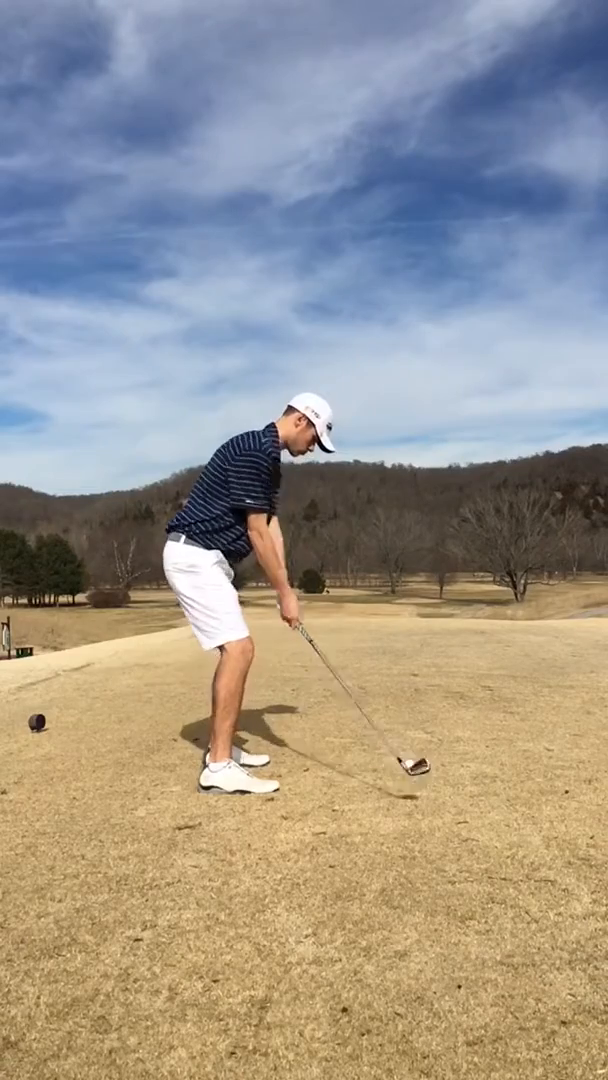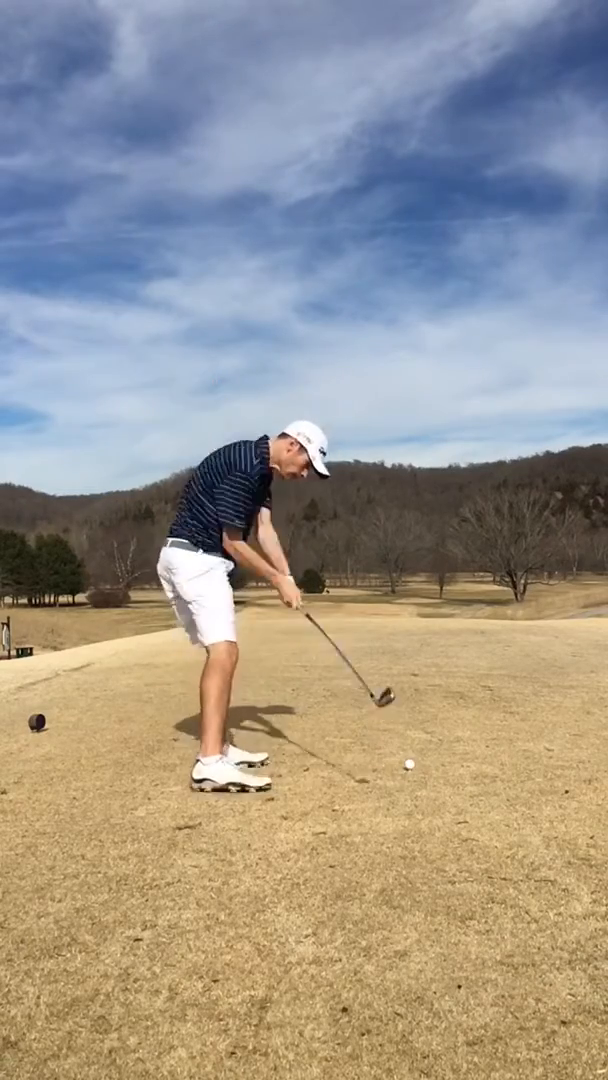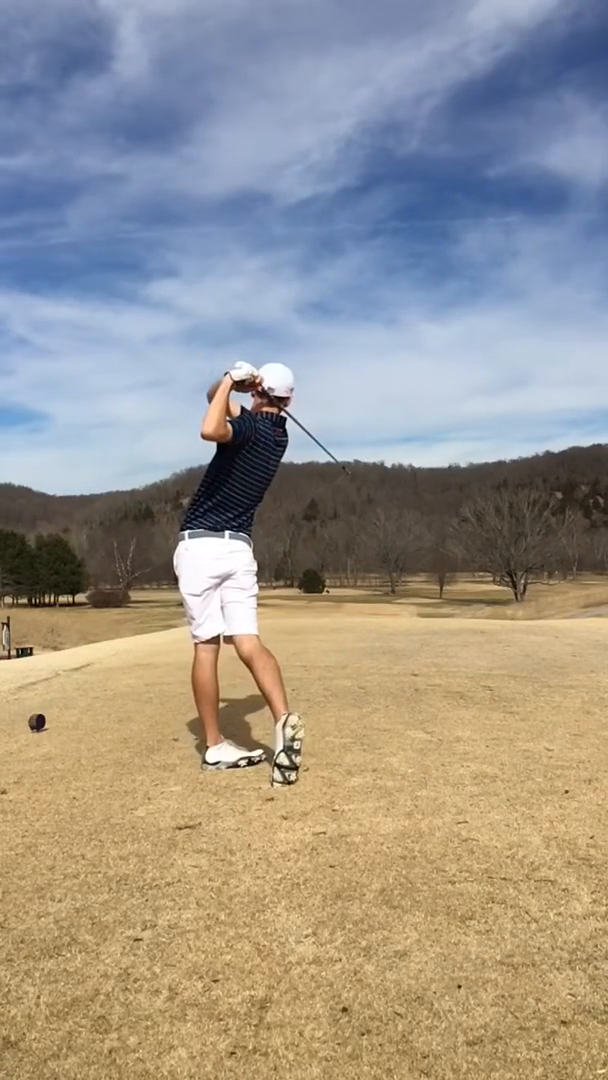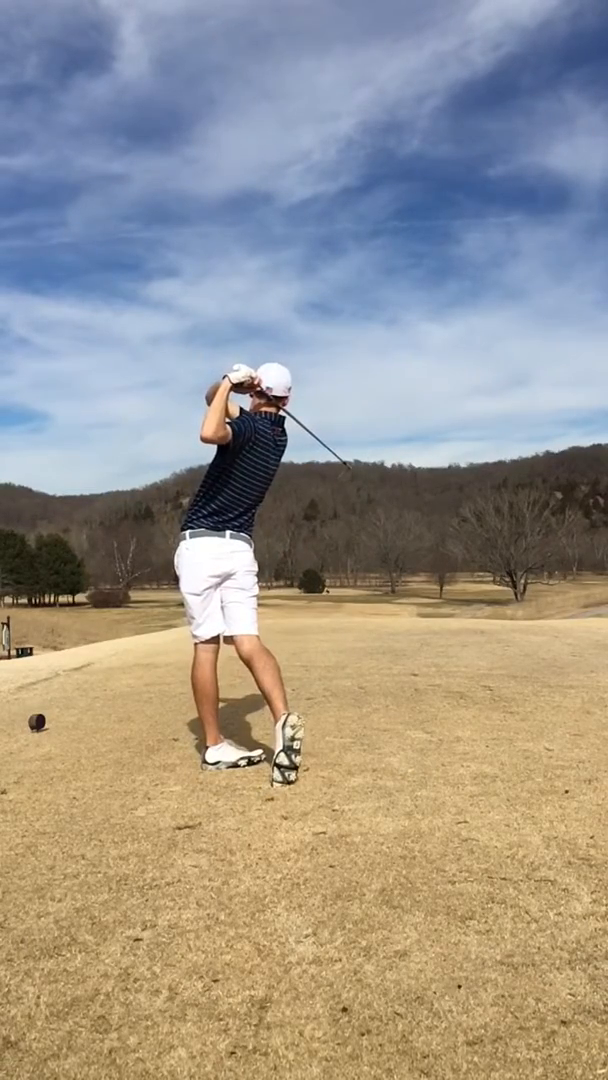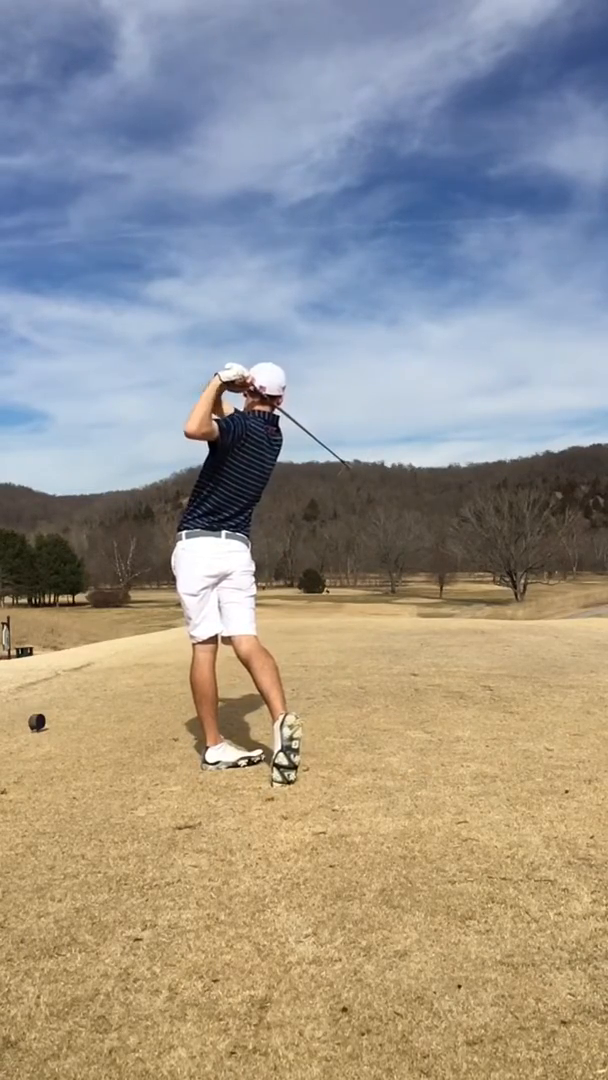
dt=1s
person 1, frame 1
left shoulder: (270, 461)
right shoulder: (251, 448)
left elbow: (271, 530)
right elbow: (256, 531)
left wrist: (286, 590)
right wrist: (284, 594)
left hip: (211, 560)
right hip: (194, 556)
left knee: (238, 649)
right knee: (236, 649)
left ankle: (221, 747)
right ankle: (219, 767)
person 1, frame 2
left shoulder: (262, 472)
right shoulder: (241, 468)
left elbow: (265, 529)
right elbow: (233, 544)
left wrist: (285, 575)
right wrist: (277, 579)
left hip: (180, 555)
right hip: (200, 561)
left knee: (216, 650)
right knee: (222, 654)
left ankle: (217, 746)
right ankle: (210, 765)
person 1, frame 3
left shoulder: (251, 425)
right shoulder: (279, 434)
left elbow: (211, 430)
right elbow: (218, 398)
left wrist: (231, 379)
right wrist: (231, 384)
left hip: (200, 546)
right hip: (238, 548)
left knee: (206, 646)
right knee: (249, 643)
left ankle: (215, 746)
right ankle: (284, 719)
person 1, frame 4
left shoulder: (249, 425)
right shoulder: (278, 434)
left elbow: (210, 433)
right elbow: (213, 399)
left wrist: (230, 382)
right wrist: (227, 386)
left hip: (201, 546)
right hip: (239, 548)
left knee: (206, 646)
right knee: (249, 643)
left ankle: (214, 746)
right ankle: (284, 719)
person 1, frame 5
left shoulder: (239, 426)
right shoulder: (274, 436)
left elbow: (195, 426)
right elbow: (212, 410)
left wrist: (219, 379)
right wrist: (220, 385)
left hip: (198, 546)
right hip: (236, 548)
left knee: (204, 646)
right knee: (247, 643)
left ankle: (214, 746)
right ankle: (282, 720)
